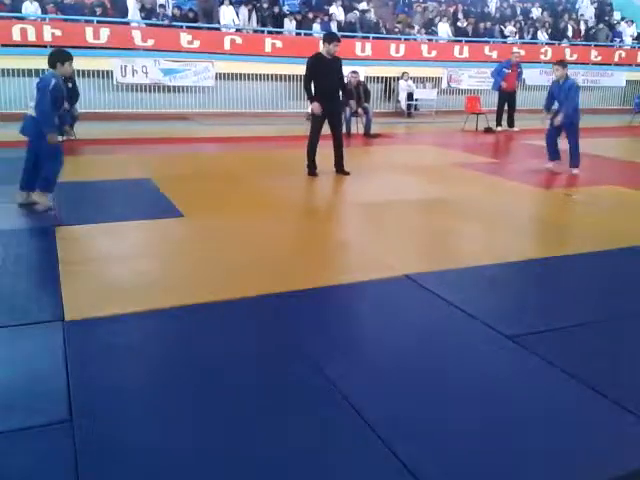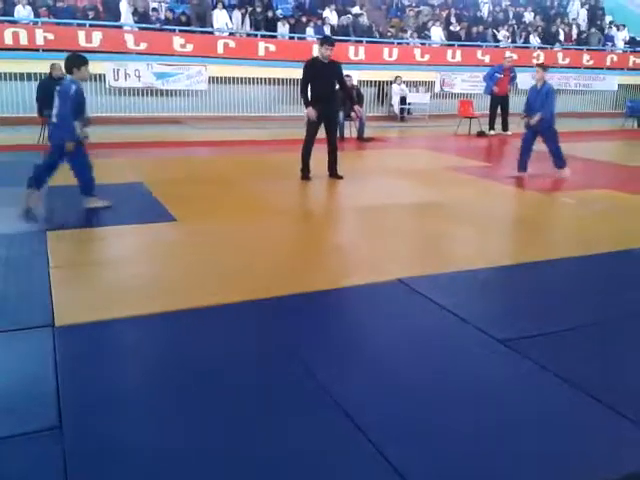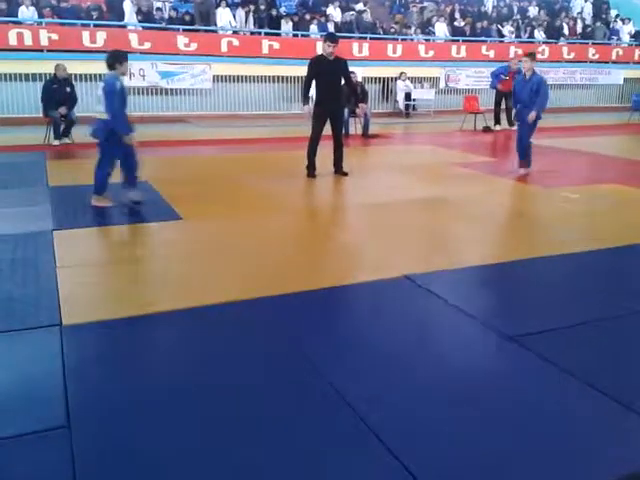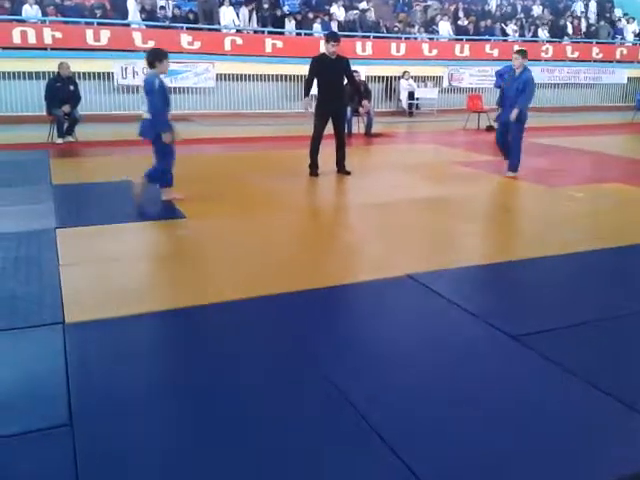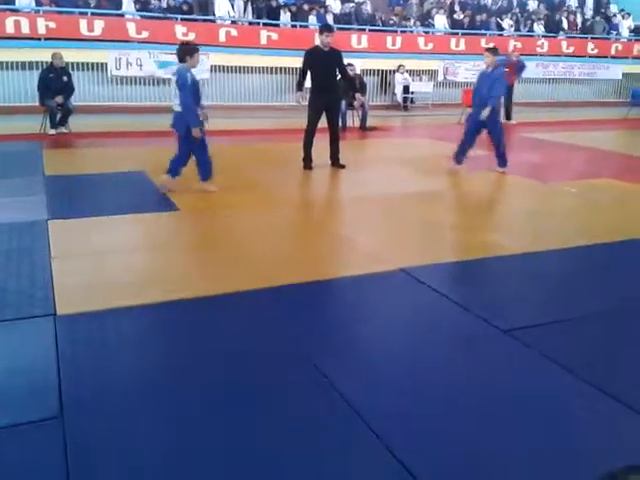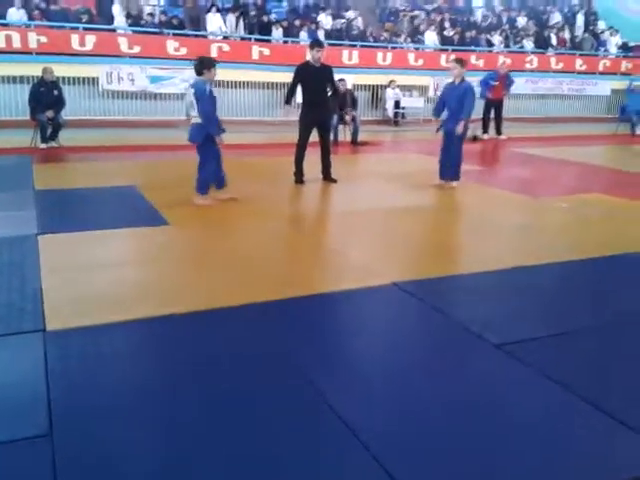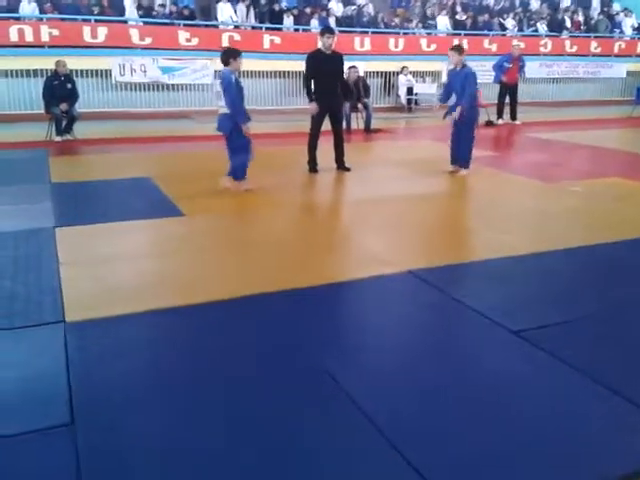
dt=0.3s
person 1, frame 1
left shoulder: (56, 81)
right shoulder: (49, 81)
left elbow: (57, 108)
right elbow: (43, 108)
left wrist: (63, 125)
right wrist: (51, 131)
left hip: (39, 126)
right hip: (40, 127)
left knee: (35, 161)
right knee: (54, 159)
left ankle: (25, 194)
right ankle: (42, 194)
person 1, frame 2
left shoulder: (71, 86)
right shoulder: (70, 88)
left elbow: (77, 113)
right elbow: (65, 115)
left wrist: (82, 130)
right wrist: (69, 138)
left hip: (63, 131)
right hip: (65, 132)
left knee: (50, 164)
right knee: (82, 164)
left ankle: (32, 191)
right ankle: (89, 199)
person 1, frame 3
left shoulder: (110, 81)
right shoulder: (114, 83)
right elbow: (116, 111)
right wrist: (126, 132)
left hip: (110, 126)
right hip: (110, 128)
left knee: (129, 158)
right knee: (106, 162)
left ankle: (131, 189)
right ankle: (98, 196)
person 1, frame 4
left shoulder: (152, 79)
right shoulder: (154, 81)
right elbow: (156, 109)
left wrist: (166, 127)
right wrist: (165, 130)
left hip: (155, 125)
right hip: (156, 127)
left knee: (165, 157)
right knee: (166, 158)
left ankle: (167, 191)
right ankle: (144, 182)
person 1, frame 5
left shoulder: (180, 72)
right shoulder: (186, 75)
right elbow: (188, 102)
left wrist: (199, 109)
right wrist: (195, 125)
left hip: (183, 117)
right hip: (188, 120)
left knee: (185, 151)
right knee: (201, 151)
left ankle: (169, 177)
right ankle: (206, 182)
person 1, frame 6
left shoulder: (193, 86)
right shoulder: (203, 88)
right elbow: (208, 113)
right wrist: (217, 133)
left hip: (198, 129)
right hip: (204, 131)
left knee: (214, 160)
right knee: (208, 163)
left ankle: (221, 190)
right ankle: (200, 195)
person 1, frame 7
left shoulder: (223, 76)
right shoulder: (230, 77)
right elbow: (235, 103)
right wrist: (243, 122)
left hip: (227, 119)
right hip: (232, 120)
left knee: (237, 150)
right knee: (244, 149)
left ankle: (238, 180)
right ankle: (232, 178)
person 2, frame 1
left shoulder: (337, 61)
right shoulder: (314, 60)
right elbow: (307, 83)
right wrist: (313, 101)
left hip: (335, 104)
right hip: (320, 104)
left knee: (338, 136)
right knee: (314, 136)
left ankle: (339, 166)
right ankle: (311, 167)
person 2, frame 2
left shoulder: (336, 65)
right shoulder: (310, 64)
left elbow: (343, 86)
right elbow: (304, 87)
left wrist: (354, 104)
right wrist: (308, 106)
left hip: (332, 109)
right hip: (316, 108)
left knee: (333, 141)
right knee: (309, 140)
left ankle: (333, 170)
right ankle: (305, 171)
person 2, frame 3
left shoulder: (342, 62)
right shoulder: (315, 62)
left elbow: (349, 83)
right elbow: (308, 83)
right wrist: (306, 103)
left hip: (337, 106)
right hip: (320, 106)
left knee: (338, 137)
right knee: (315, 137)
left ankle: (338, 167)
right ankle: (311, 168)
person 2, frame 4
left shoulder: (344, 61)
right shoulder: (317, 60)
left elbow: (352, 81)
right elbow: (310, 79)
left wrist: (362, 99)
right wrist: (306, 96)
left hip: (340, 104)
right hip: (323, 104)
left knee: (340, 136)
right knee: (317, 136)
left ankle: (341, 166)
right ankle: (313, 167)
person 2, frame 5
left shoulder: (336, 53)
right shoulder: (311, 53)
left elbow: (344, 74)
right elbow: (303, 72)
left wrist: (356, 91)
right wrist: (299, 90)
left hip: (334, 97)
right hip: (316, 97)
left knee: (334, 130)
right knee: (311, 129)
left ankle: (335, 159)
right ankle: (307, 160)
person 2, frame 6
left shoulder: (327, 69)
right shoulder: (302, 68)
left elbow: (334, 89)
right elbow: (293, 88)
right wrist: (287, 103)
left hip: (325, 112)
right hip: (308, 112)
left knee: (325, 144)
right knee: (302, 144)
left ankle: (327, 174)
right ankle: (298, 174)
person 2, frame 7
left shoulder: (338, 57)
right shoulder: (313, 56)
left elbow: (341, 79)
right elbow: (308, 80)
left wrist: (343, 98)
right wrist: (311, 100)
left hip: (336, 100)
right hip: (320, 101)
left knee: (338, 132)
right knee: (314, 133)
left ankle: (340, 162)
right ankle: (312, 164)
person 3, frame 1
left shoulder: (572, 84)
right shoulder: (554, 84)
left elbow: (571, 102)
right elbow: (550, 99)
left wrist: (561, 115)
right wrist: (547, 112)
left hip: (570, 117)
right hip: (559, 114)
left knee: (573, 142)
right knee: (550, 137)
left ankle: (574, 166)
right ankle: (553, 159)
person 3, frame 2
left shoulder: (549, 89)
right shoulder: (532, 89)
left elbow: (549, 106)
left wrist: (538, 116)
right wrist: (525, 116)
left hip: (545, 122)
right hip: (532, 121)
left knee: (553, 146)
right knee: (525, 144)
left ankle: (562, 167)
right ankle: (521, 170)
person 3, frame 3
left shoulder: (539, 80)
right shoulder: (519, 79)
left elbow: (543, 97)
left wrist: (535, 111)
right wrist: (515, 109)
left hip: (532, 113)
right hip: (521, 112)
left knee: (524, 139)
right knee: (520, 140)
left ankle: (524, 165)
right ankle: (525, 166)
person 3, frame 4
left shoulder: (528, 77)
right shoulder: (508, 74)
left elbow: (527, 97)
left wrist: (516, 110)
right wrist: (500, 107)
left hip: (518, 114)
right hip: (506, 111)
left knee: (514, 141)
right knee: (500, 138)
left ankle: (512, 169)
right ankle: (511, 159)
person 3, frame 5
left shoulder: (499, 74)
right shoulder: (482, 74)
left elbow: (497, 93)
left wrist: (488, 109)
right wrist: (474, 107)
left hip: (491, 112)
right hip: (477, 111)
left knee: (497, 139)
right knee: (468, 136)
left ankle: (502, 164)
right ankle: (458, 160)
person 3, frame 6
left shoulder: (467, 87)
right shoulder: (448, 87)
left elbow: (468, 107)
right elbow: (441, 102)
left wrist: (462, 123)
right wrist: (435, 117)
left hip: (459, 124)
right hip: (449, 122)
left knee: (455, 151)
right knee: (445, 151)
left ankle: (454, 178)
right ankle: (444, 178)
person 3, frame 7
left shoulder: (469, 73)
right shoulder: (452, 73)
left elbow: (469, 93)
right elbow: (447, 89)
left wrist: (459, 109)
right wrist: (441, 103)
left hip: (468, 110)
right hip: (457, 108)
left knee: (466, 138)
right knee: (456, 138)
left ankle: (464, 166)
right ankle: (456, 164)
